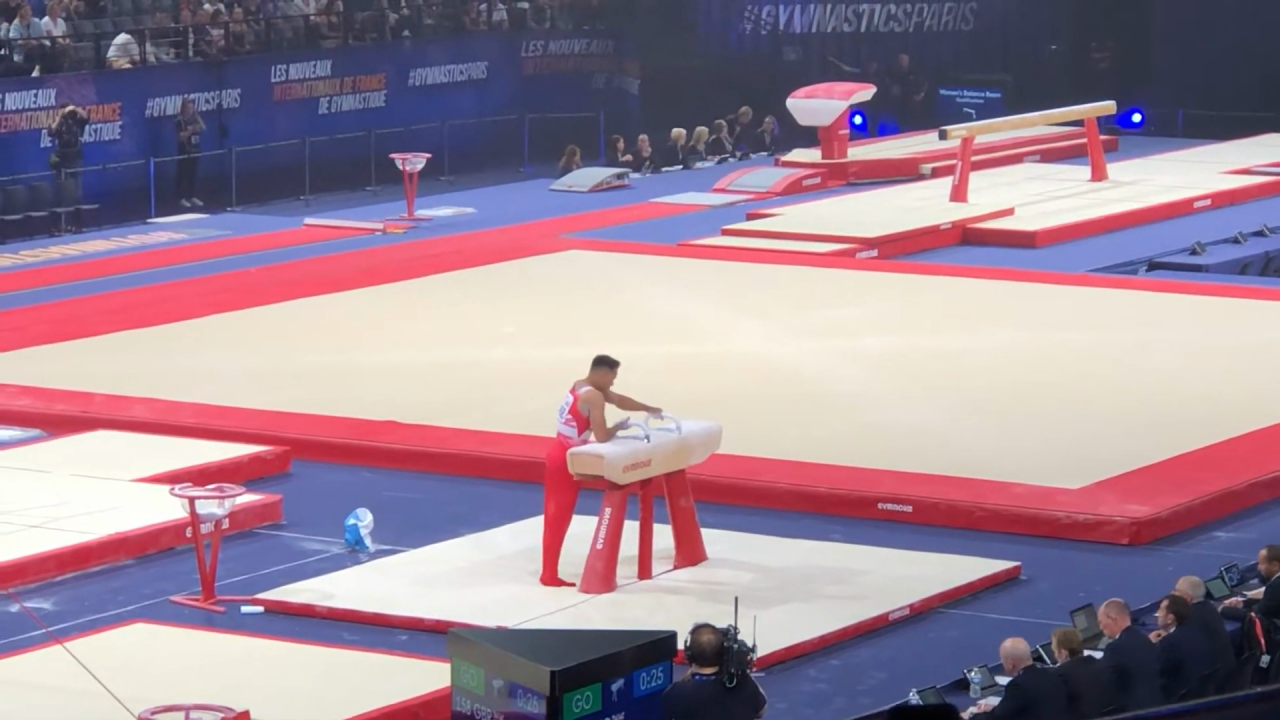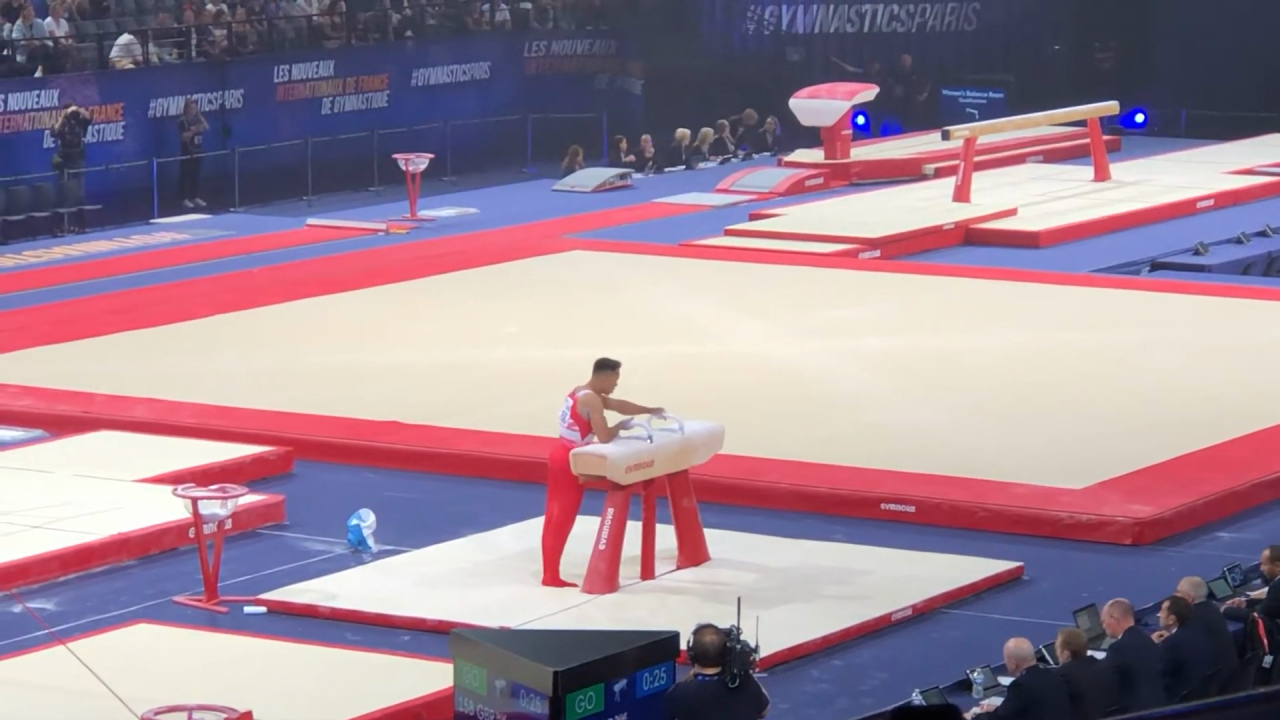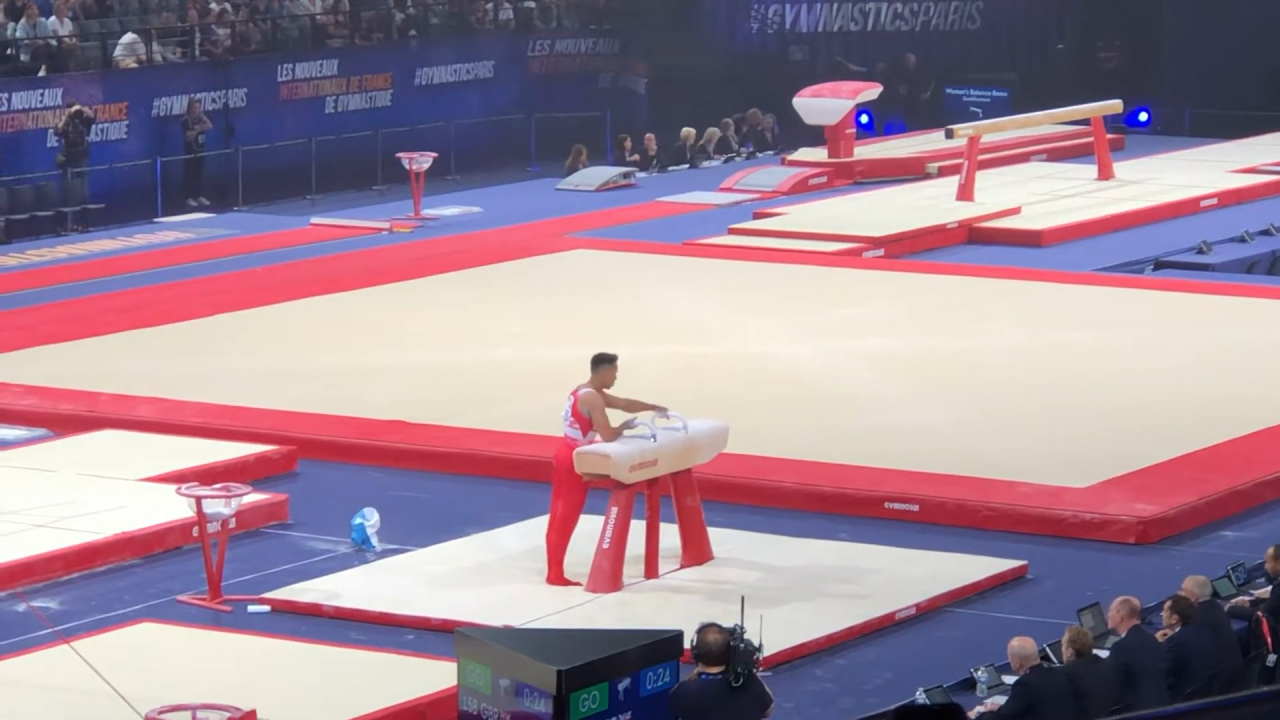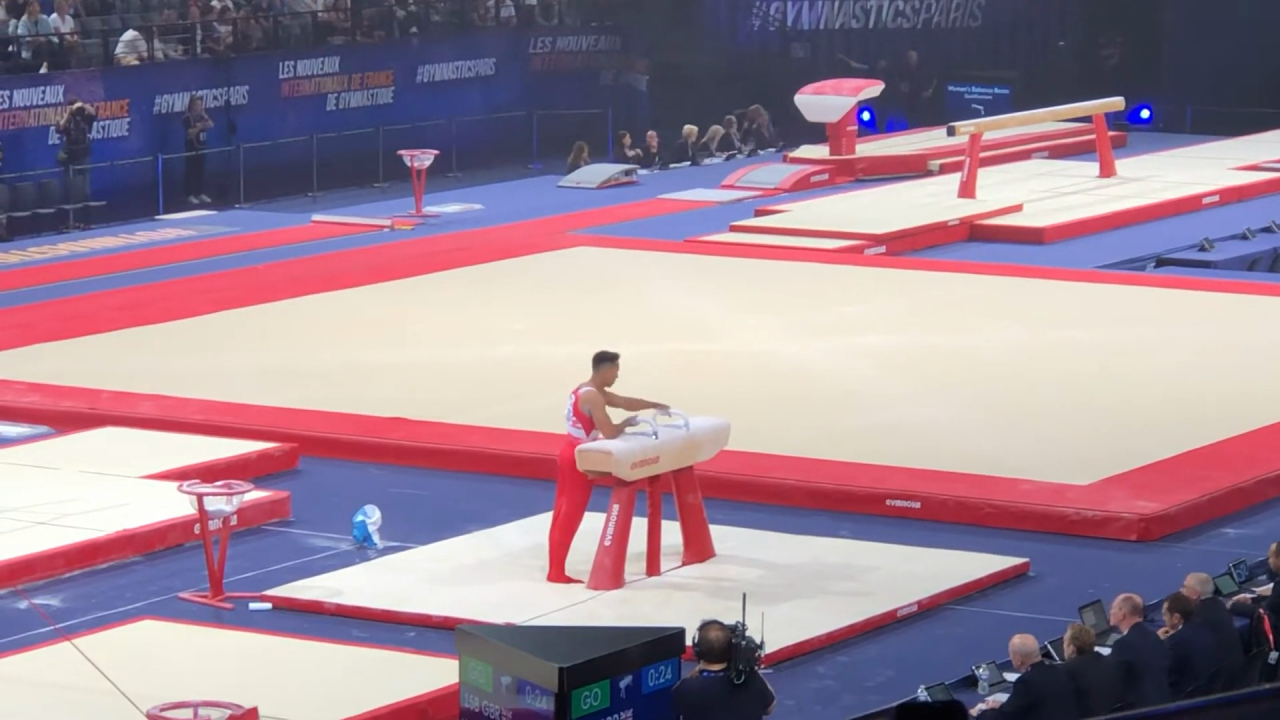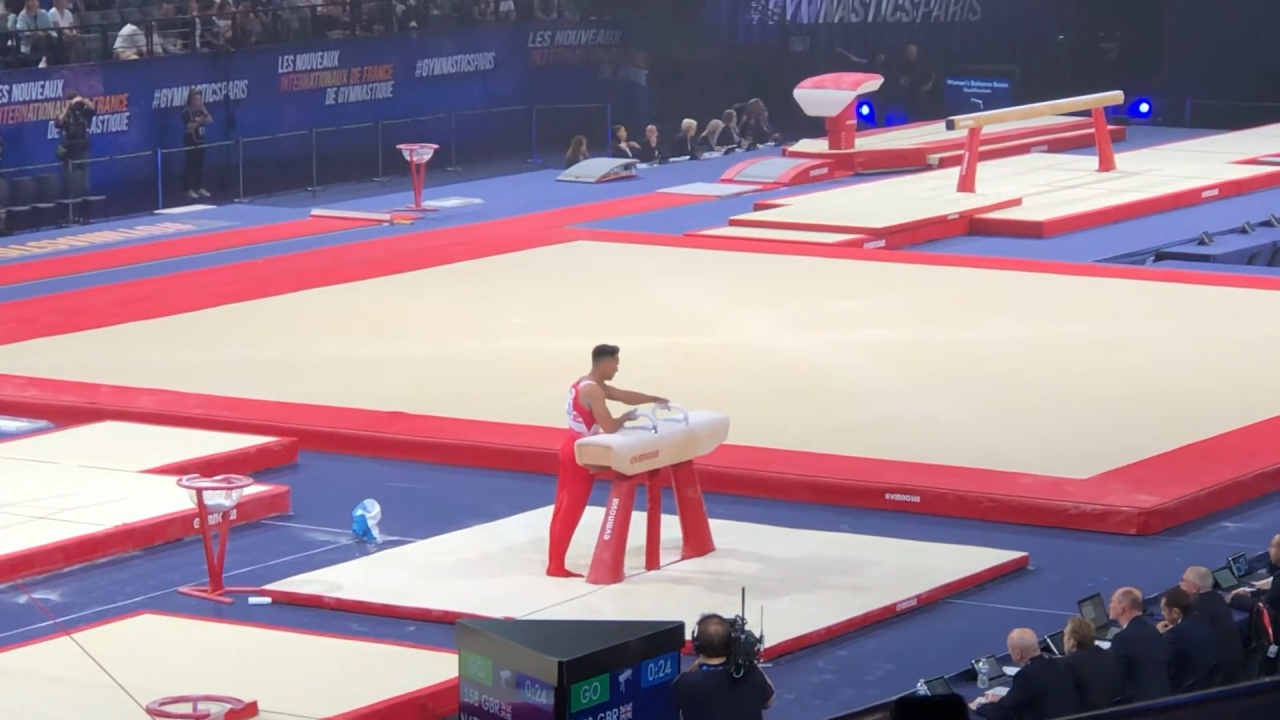
dt=0.3s
person 1, frame 1
left shoulder: (580, 386)
right shoulder: (594, 396)
left elbow: (618, 399)
right elbow: (602, 436)
left wrist: (649, 409)
right wrist: (619, 427)
left hip: (556, 454)
right hip: (566, 460)
left knee: (554, 516)
right knee: (559, 519)
left ankle: (548, 572)
right ankle: (550, 575)
person 1, frame 2
left shoulder: (580, 392)
right shoulder: (592, 400)
left elbow: (618, 405)
right elbow: (604, 437)
left wrist: (650, 411)
right wrist: (621, 426)
left hip: (559, 457)
right hip: (570, 463)
left knee: (554, 517)
right knee: (563, 520)
left ankle: (549, 572)
right ankle: (552, 576)
person 1, frame 3
left shoulder: (584, 391)
right shoulder: (593, 398)
left elbow: (623, 404)
right elbow: (608, 436)
left wrist: (654, 408)
right wrist: (625, 426)
left hip: (564, 456)
right hip: (574, 462)
left knee: (559, 516)
right knee: (567, 519)
left ankle: (553, 571)
right ankle: (556, 574)
person 1, frame 4
left shoulder: (586, 390)
right shoulder: (593, 397)
left elbow: (624, 402)
right elbow: (609, 433)
left wrist: (656, 406)
right wrist: (627, 423)
left hip: (569, 455)
right hip: (578, 460)
left knee: (562, 514)
right knee: (570, 517)
left ankle: (555, 569)
right ankle: (557, 572)
person 1, frame 5
left shoulder: (586, 383)
right shoulder: (594, 390)
left elbow: (624, 395)
right elbow: (609, 427)
left wrist: (655, 400)
right wrist: (627, 417)
left hip: (571, 449)
left knee: (563, 508)
right knee: (571, 511)
left ankle: (555, 563)
right ankle: (556, 566)
